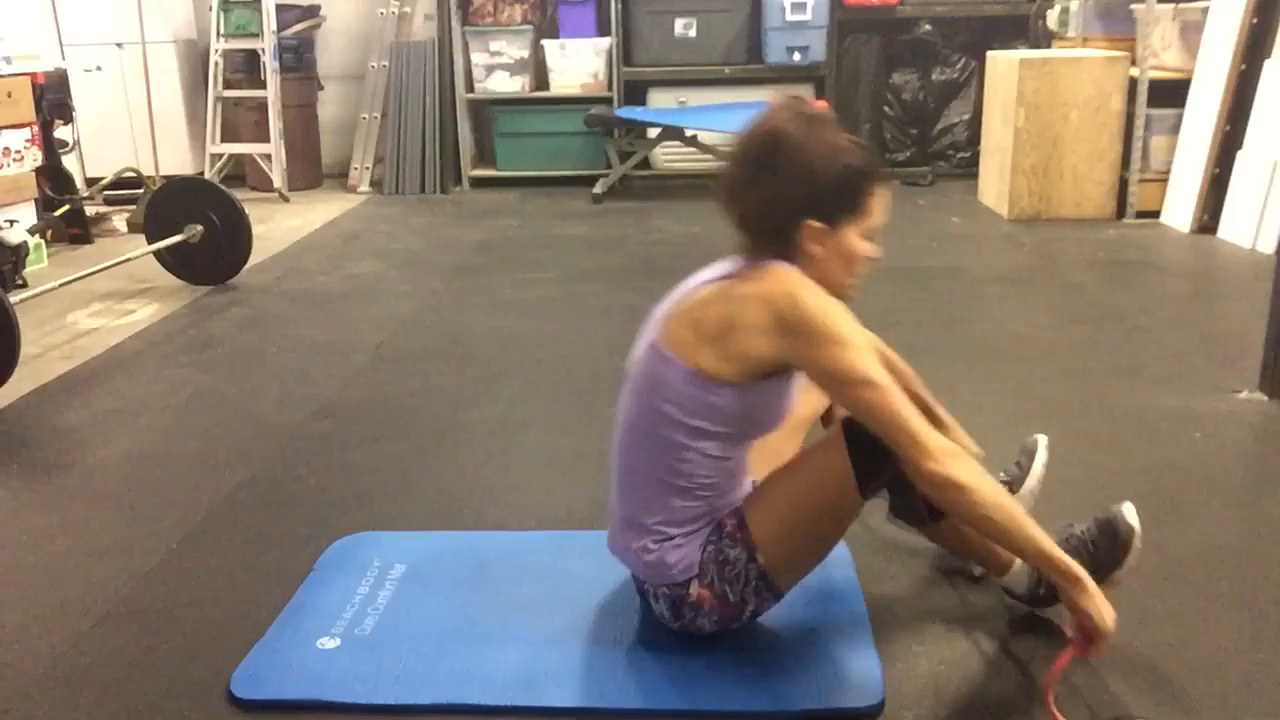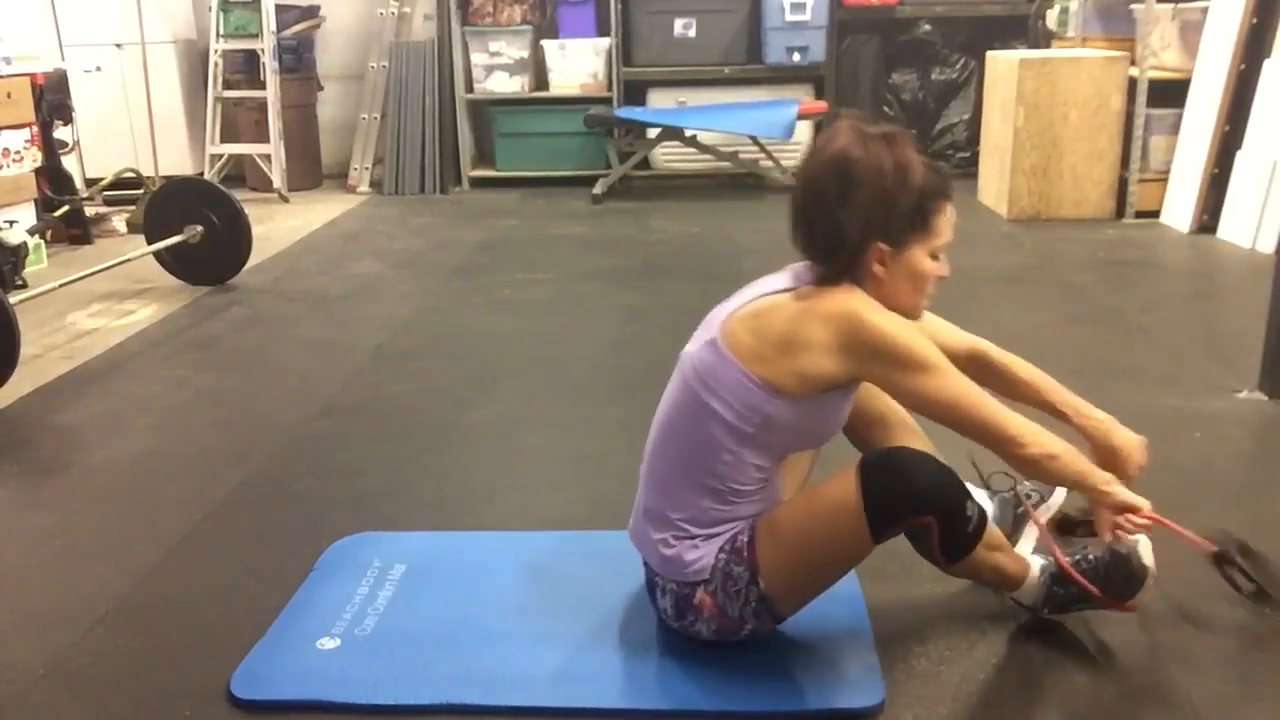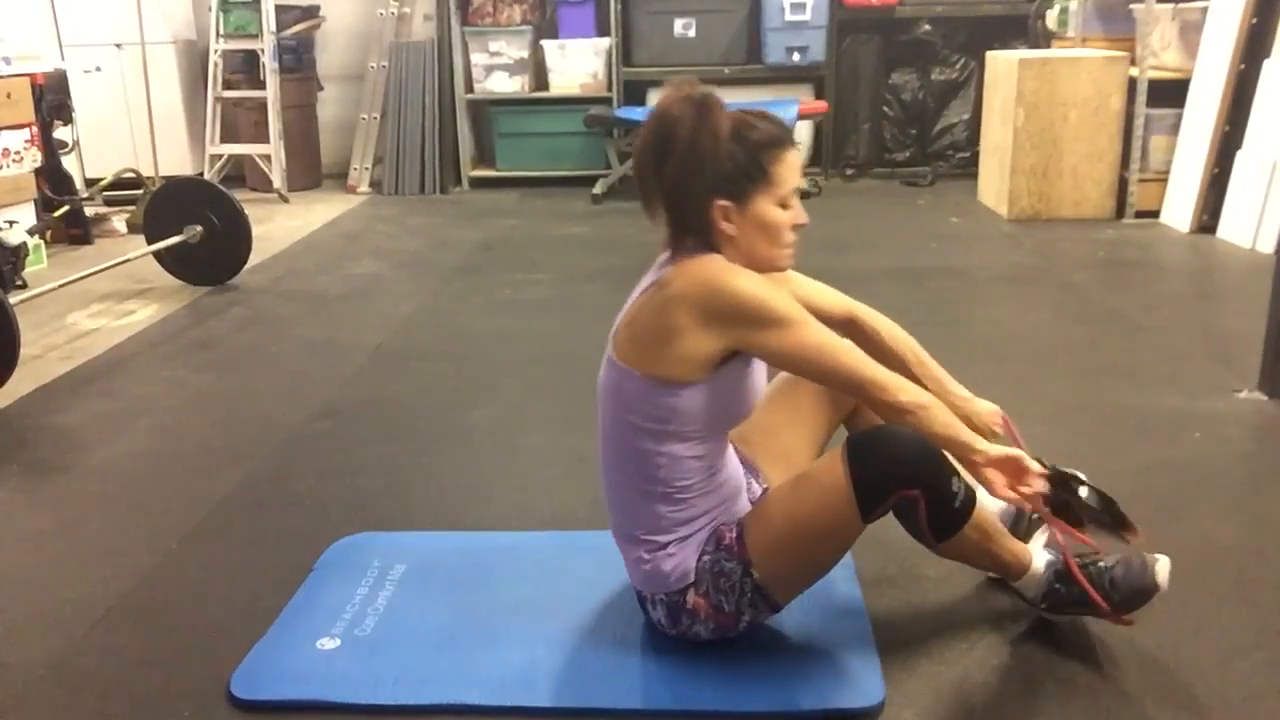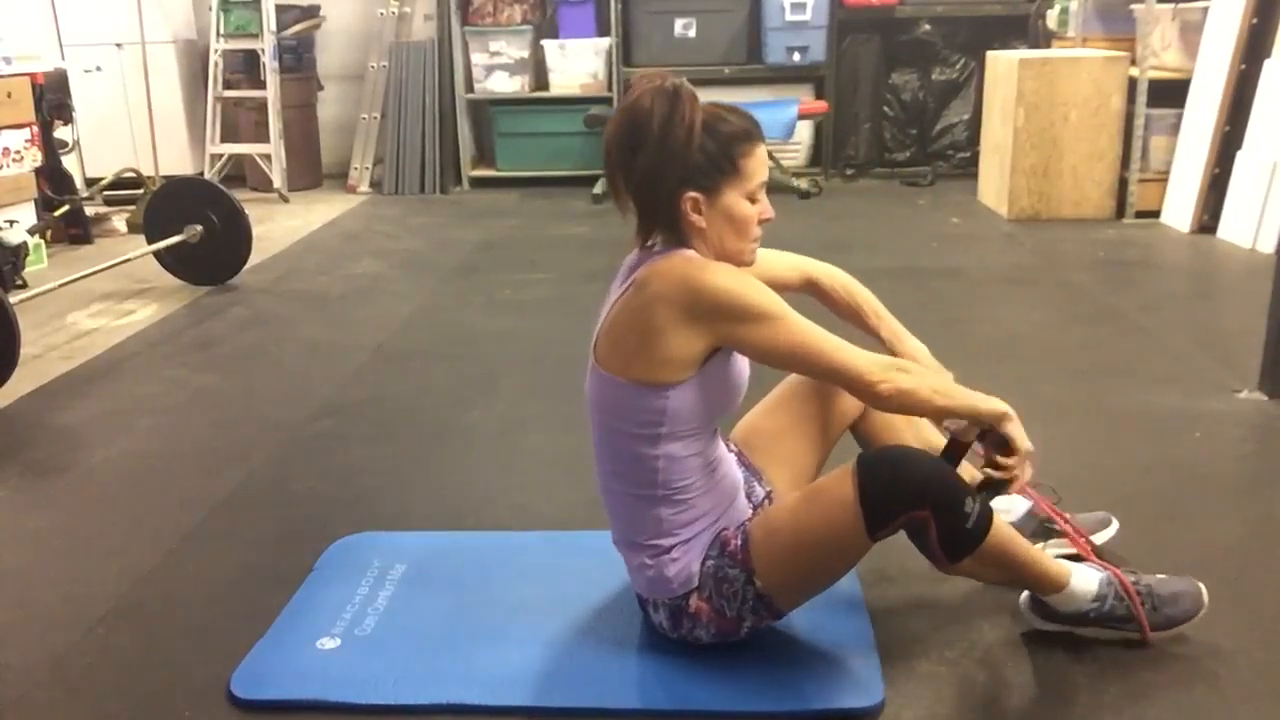
dt=0.5s
person 1, frame 1
left shoulder: (757, 277)
right shoulder: (783, 300)
left elbow: (875, 355)
right elbow: (933, 463)
left wrist: (948, 430)
right wrist: (1068, 573)
left hip: (681, 536)
right hip: (694, 585)
left knee: (824, 381)
right knee: (883, 445)
left ankle: (963, 507)
right ankle: (1027, 577)
person 1, frame 2
left shoulder: (825, 289)
right shoulder: (849, 322)
left elbow: (976, 353)
right elbow: (1022, 447)
left wrist: (1098, 425)
right wrist: (1108, 489)
left hip: (700, 537)
right hip: (705, 586)
right knee: (909, 483)
left ankle: (978, 517)
right ankle: (1037, 586)
person 1, frame 3
left shoulder: (711, 263)
right shoulder: (717, 289)
left elbow: (858, 319)
right elbow: (891, 398)
left wrist: (959, 403)
right wrist: (979, 451)
left hip: (711, 510)
right hip: (695, 585)
left knee: (851, 371)
right knee: (896, 457)
left ankle: (994, 515)
right ankle: (1039, 579)
person 1, frame 4
left shoulder: (677, 259)
right shoulder: (695, 286)
left elbow: (821, 277)
right elbow: (877, 382)
left wrist: (919, 360)
right wrist: (990, 410)
left hip: (715, 510)
right hip: (697, 587)
left knee: (846, 379)
right knee: (906, 480)
left ankle: (1005, 520)
right ankle: (1074, 596)
